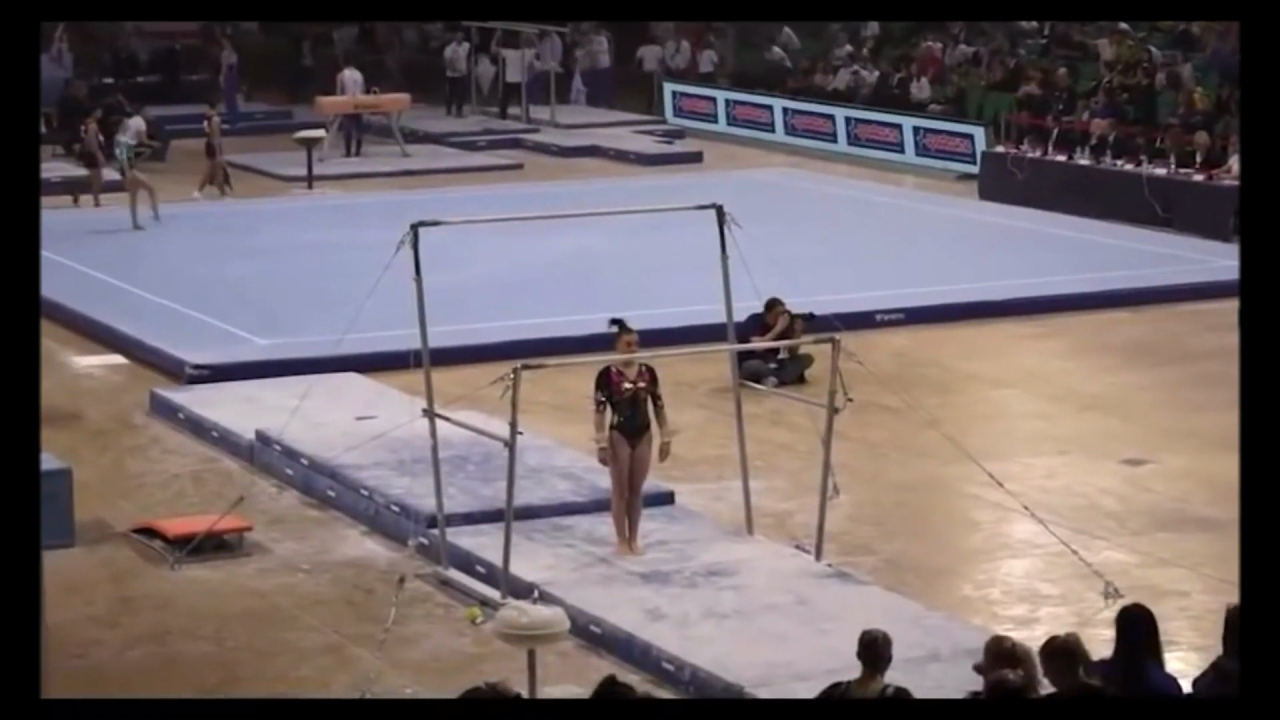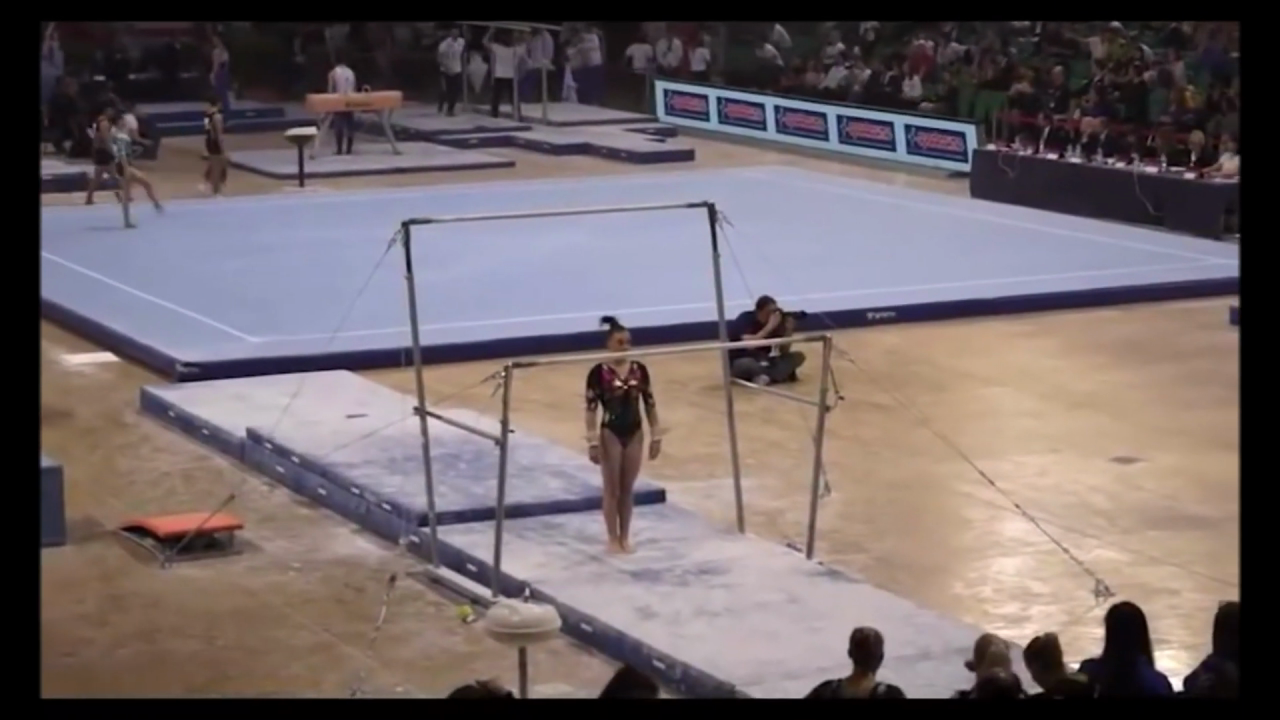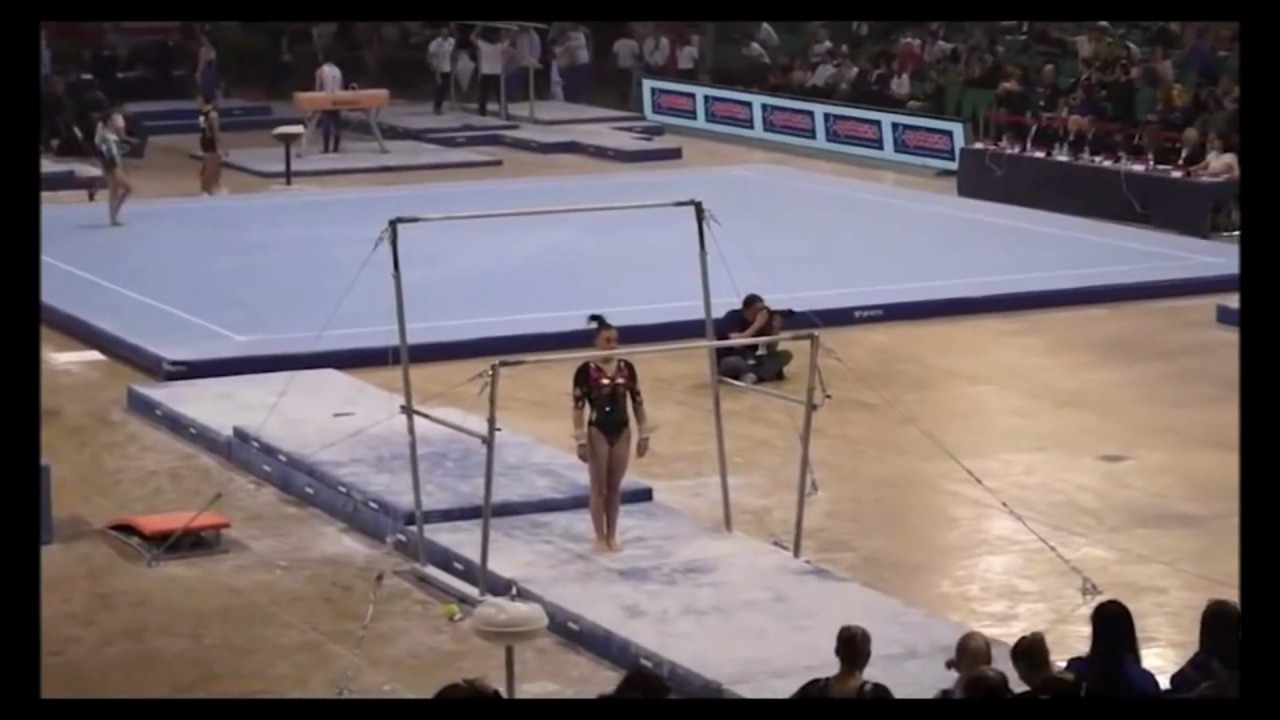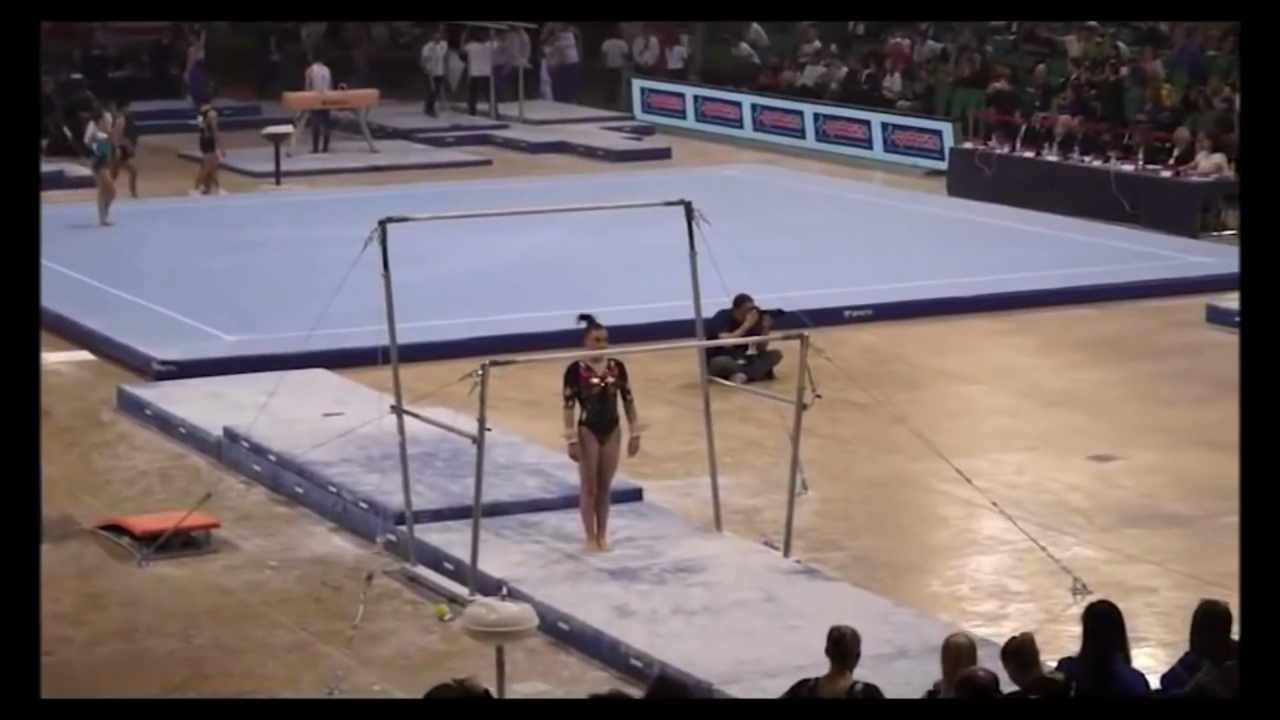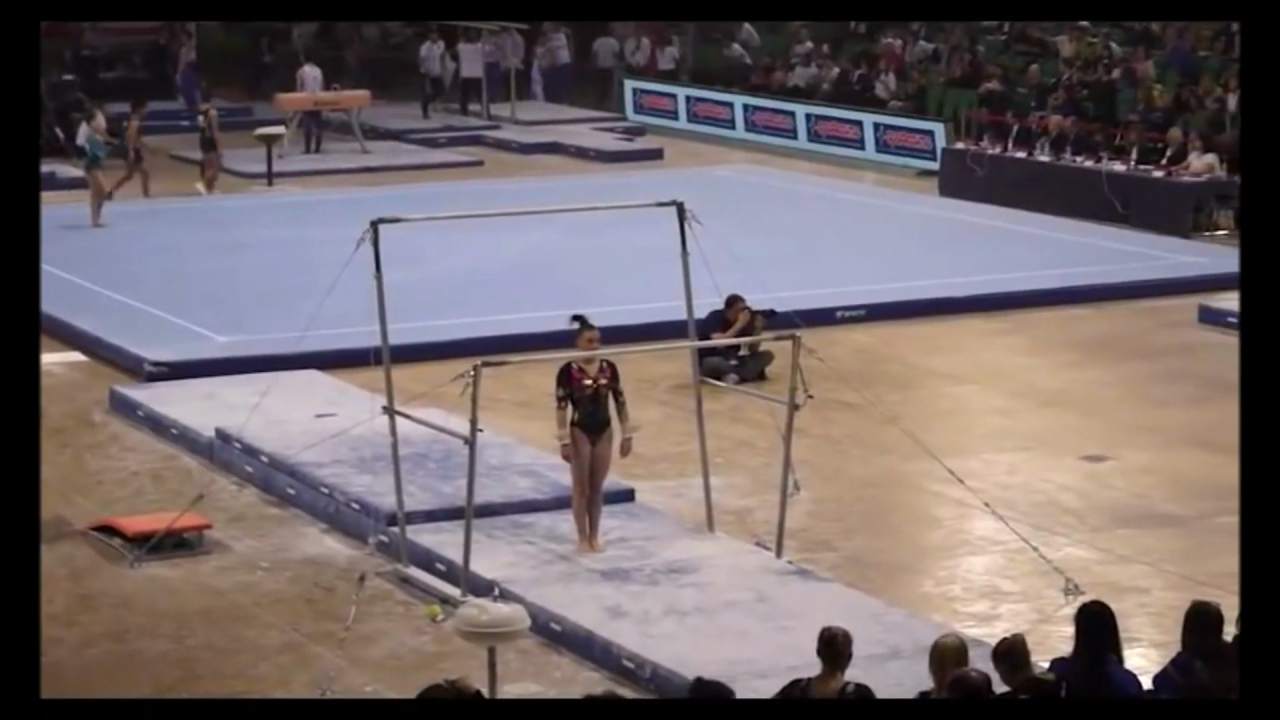
dt=0.2s
person 1, frame 1
left shoulder: (648, 372)
right shoulder: (607, 375)
left elbow: (659, 406)
right elbow: (600, 411)
left wrist: (665, 437)
right wrist: (601, 443)
left hip: (643, 435)
right hip: (619, 436)
left knee: (636, 491)
right knee: (621, 491)
left ankle: (634, 539)
right ankle: (622, 540)
person 1, frame 2
left shoulder: (640, 370)
right shoulder: (599, 372)
left elbow: (650, 404)
right elbow: (591, 409)
left wrist: (656, 436)
right wrist: (593, 442)
left hip: (635, 433)
right hip: (611, 434)
left knee: (628, 489)
right knee: (612, 489)
left ankle: (625, 537)
right ankle: (613, 538)
person 1, frame 3
left shoulder: (627, 368)
right shoulder: (586, 371)
left elbow: (637, 402)
right elbow: (578, 407)
left wrist: (644, 434)
right wrist: (581, 440)
left hip: (622, 432)
right hip: (598, 432)
left knee: (615, 488)
right knee: (599, 488)
left ankle: (612, 535)
right ankle: (600, 537)
person 1, frame 4
left shoulder: (617, 367)
right shoulder: (575, 370)
left elbow: (628, 400)
right elbow: (568, 406)
left wrist: (635, 432)
right wrist: (571, 439)
left hip: (612, 431)
right hip: (588, 432)
left knee: (605, 487)
right knee: (589, 488)
left ankle: (602, 535)
right ankle: (590, 537)
person 1, frame 5
left shoulder: (609, 368)
right shoulder: (568, 371)
left elbow: (620, 402)
right elbow: (561, 407)
left wrist: (627, 434)
right wrist: (564, 440)
left hip: (604, 432)
right hip: (580, 433)
left knee: (597, 488)
right knee: (581, 488)
left ankle: (594, 536)
right ankle: (582, 538)
